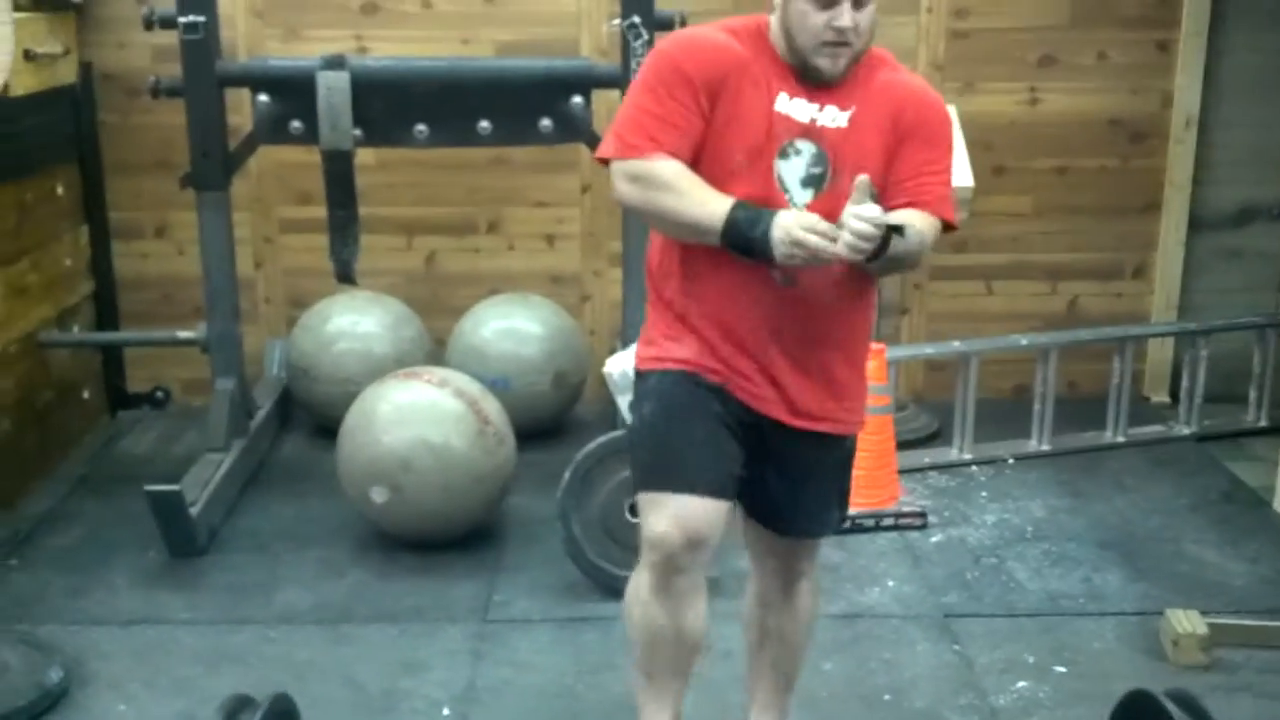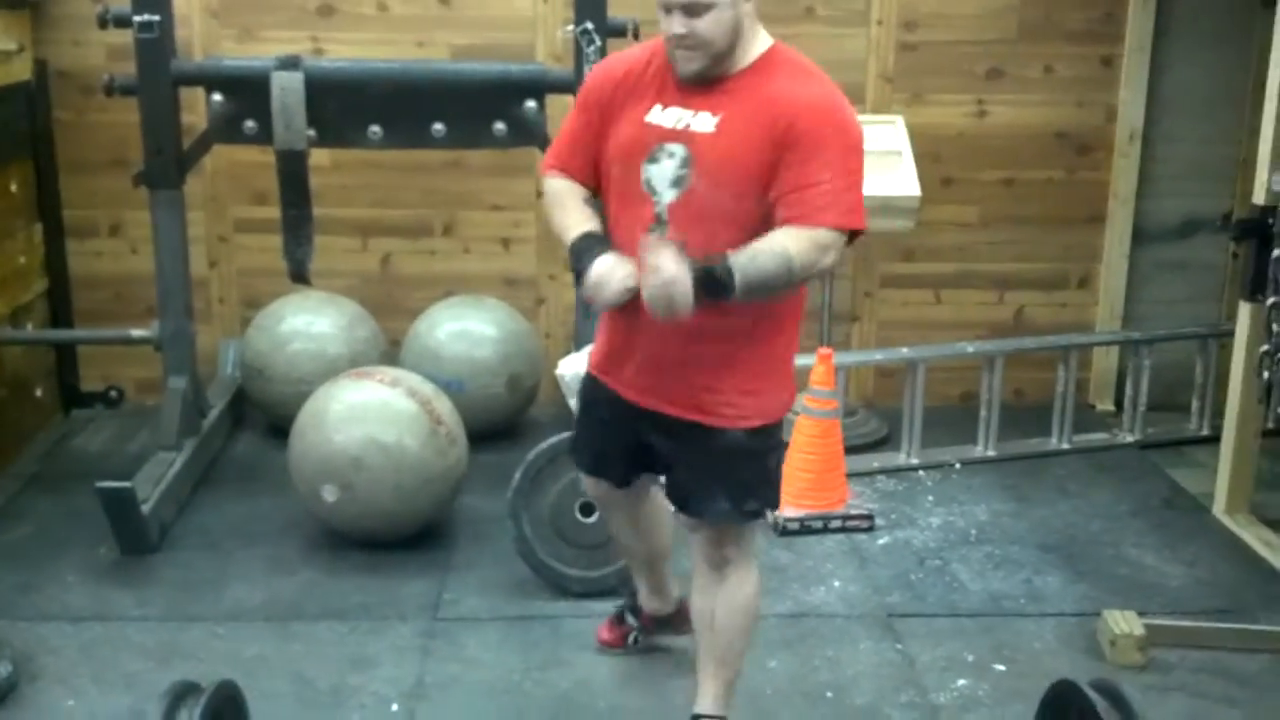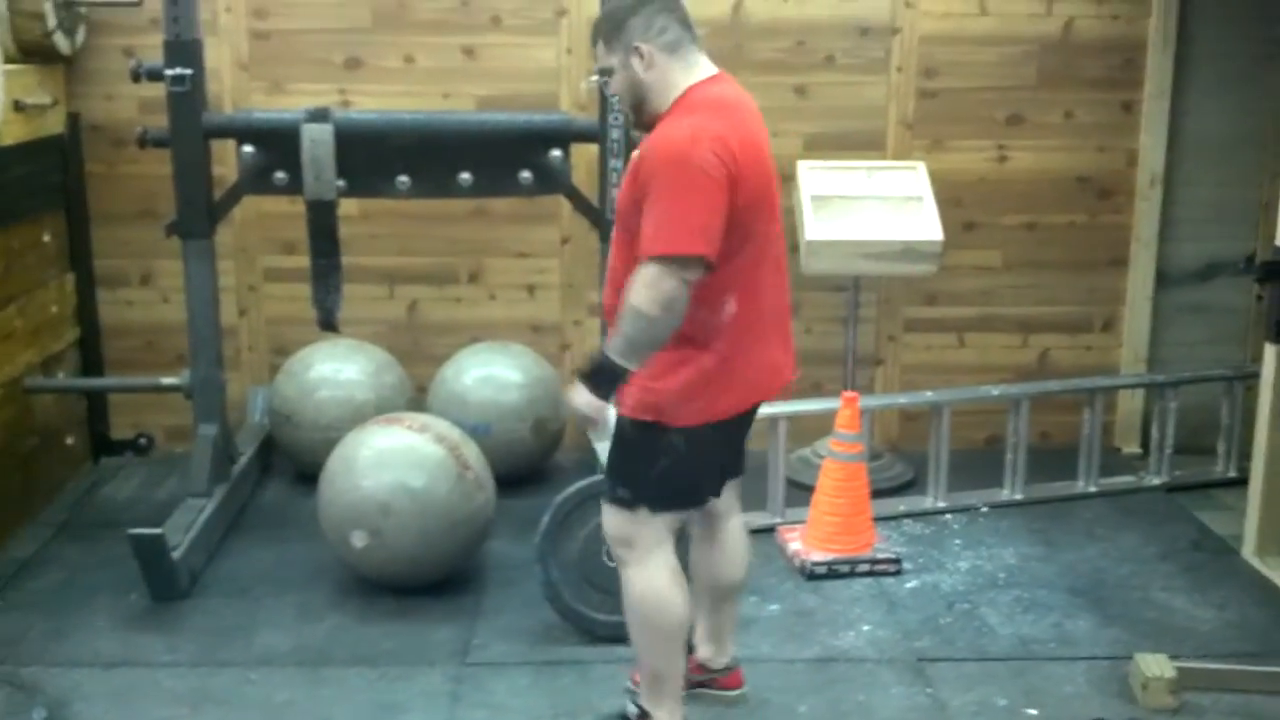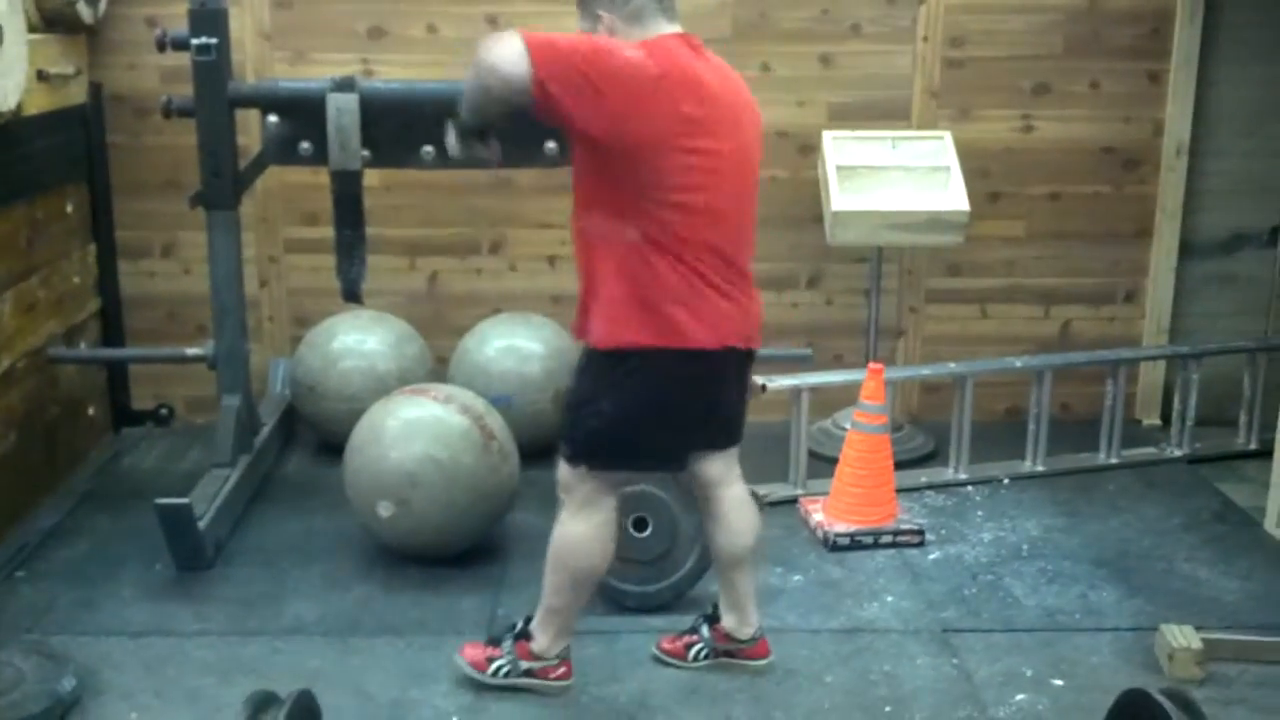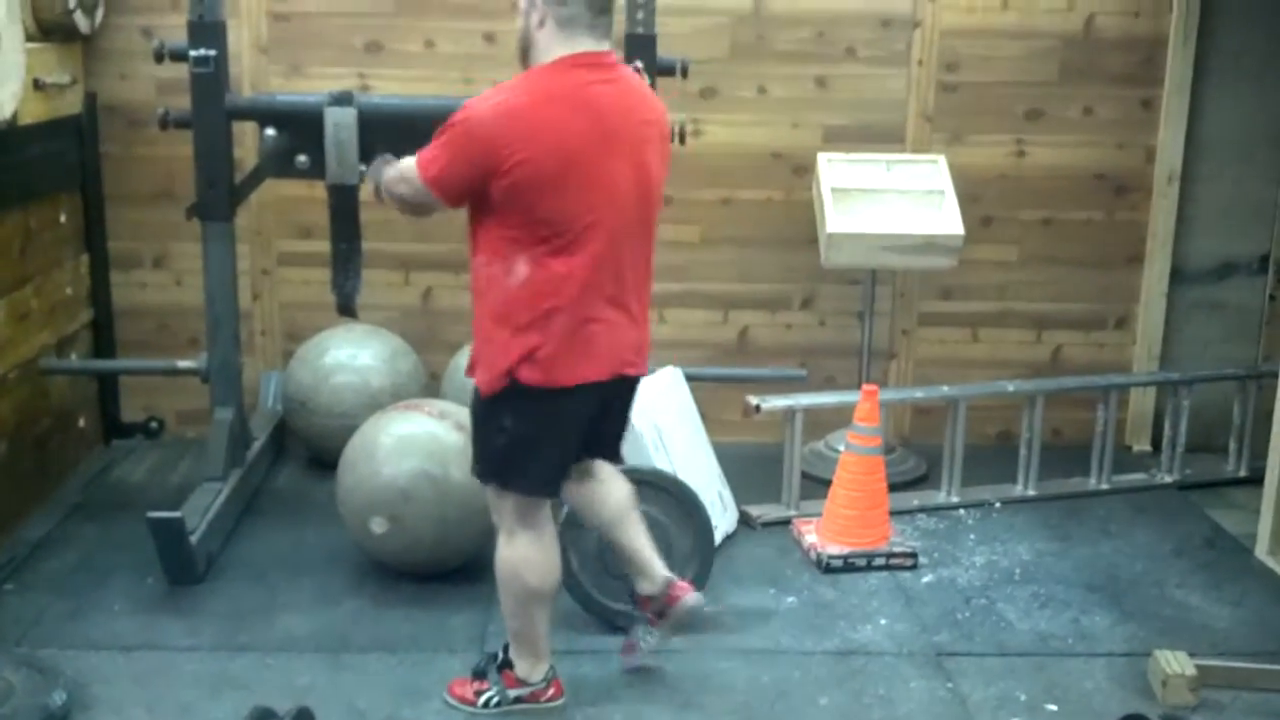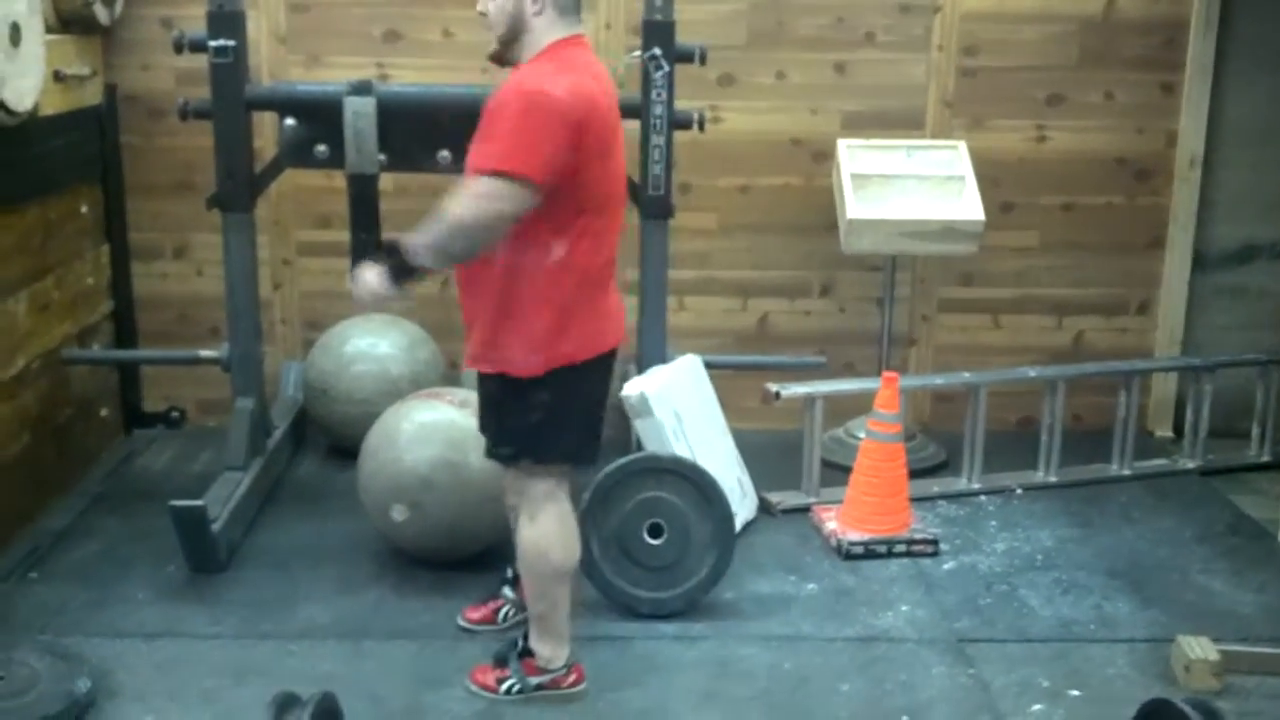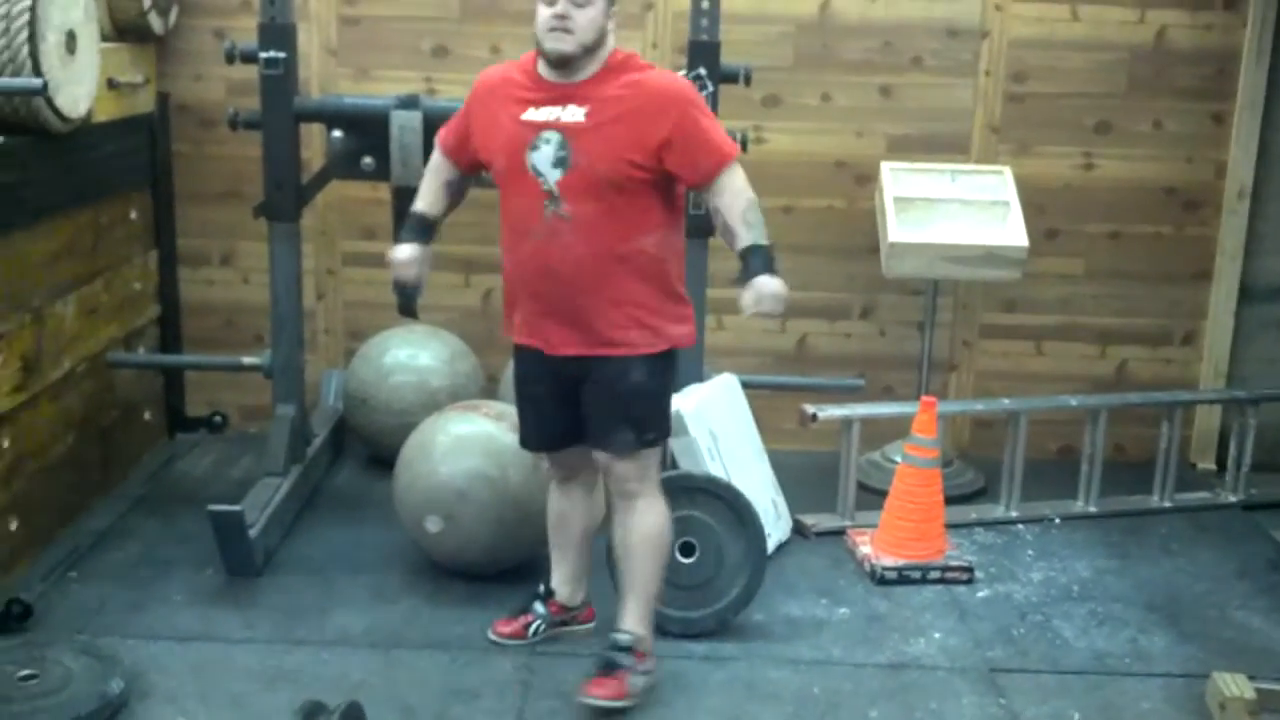
dt=0.4s
person 1, frame 1
left shoulder: (912, 104)
right shoulder: (697, 59)
left elbow: (922, 233)
right elbow: (636, 176)
left wrist: (882, 237)
right wrist: (759, 231)
left hip: (818, 386)
right hip: (694, 359)
left knee: (787, 560)
right knee: (676, 535)
person 1, frame 2
left shoulder: (807, 107)
right shoulder: (619, 77)
left elbow: (819, 242)
right elbow: (562, 178)
left wrist: (707, 278)
right wrist: (592, 256)
left hip: (729, 383)
right hip: (626, 360)
left knee: (725, 548)
right knee: (612, 487)
right ankle: (659, 601)
person 1, frame 3
left shoulder: (688, 140)
right shoulder: (723, 108)
left elbow: (669, 276)
left wrist: (604, 374)
left hip: (692, 377)
right hip: (738, 361)
left knee: (634, 533)
right knee: (708, 507)
right ankle: (710, 658)
person 1, frame 4
left shoulder: (624, 76)
right shoulder: (724, 84)
left elbow: (502, 60)
left wrist: (469, 122)
left hip: (645, 332)
right hip: (723, 324)
left knee: (586, 489)
right knee: (717, 470)
left ankle: (542, 649)
right ankle: (740, 628)
person 1, frame 5
left shoulder: (502, 117)
right shoulder: (645, 106)
left elbow: (414, 192)
left wrist: (386, 175)
left hip: (536, 354)
right hip: (615, 342)
left knee: (520, 513)
right knee: (583, 467)
right ankle: (656, 584)
person 1, frame 6
left shoulder: (541, 93)
right shoulder: (572, 70)
left elbow: (485, 205)
left wrist: (398, 263)
left hip: (548, 334)
right hip: (561, 323)
left knee: (537, 488)
right knee: (521, 473)
left ankle: (549, 658)
right ankle: (531, 589)
person 1, frame 7
left shoulder: (659, 96)
right shoulder: (494, 91)
left elbow: (722, 178)
right elbow: (450, 160)
left wrist: (757, 261)
right wrist: (418, 231)
left hip: (633, 334)
right hip: (540, 333)
left knee: (632, 478)
right knee: (568, 467)
left ankle: (633, 640)
right ankle: (566, 598)
